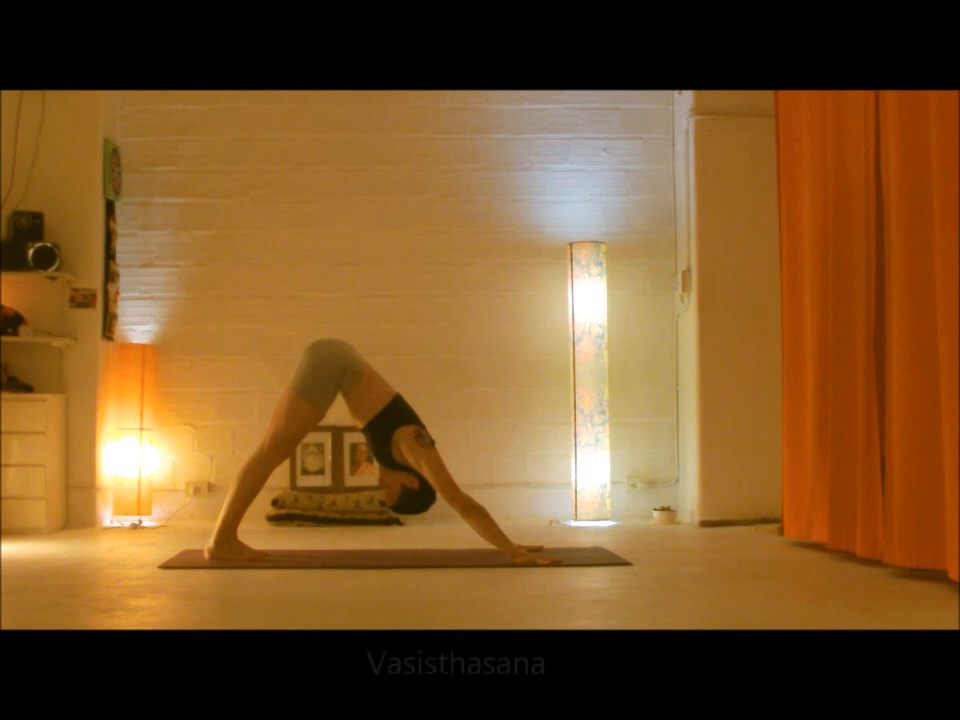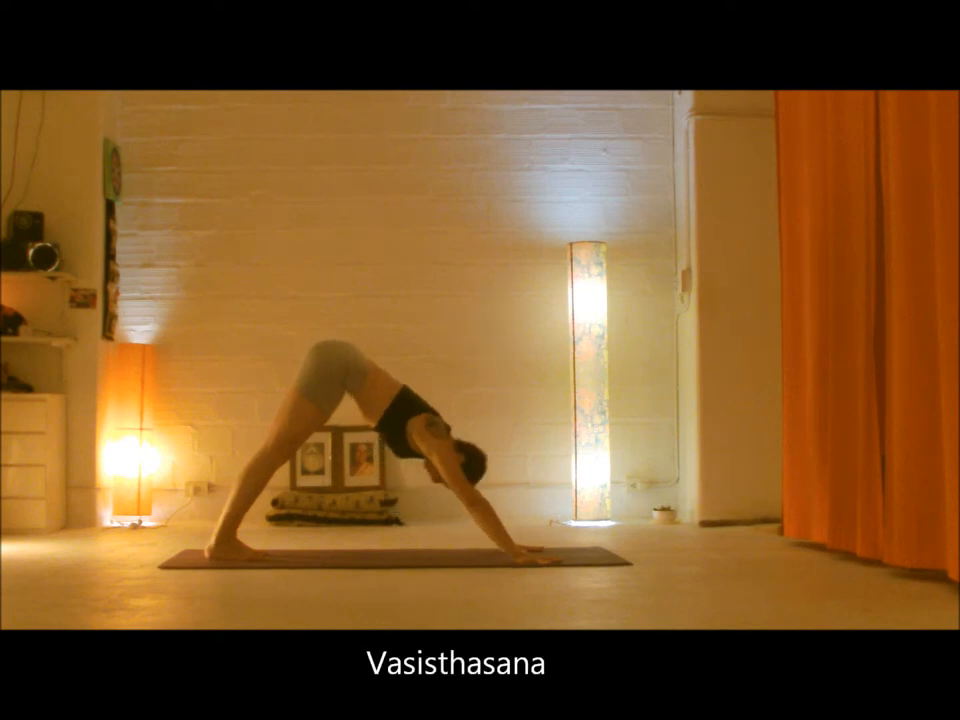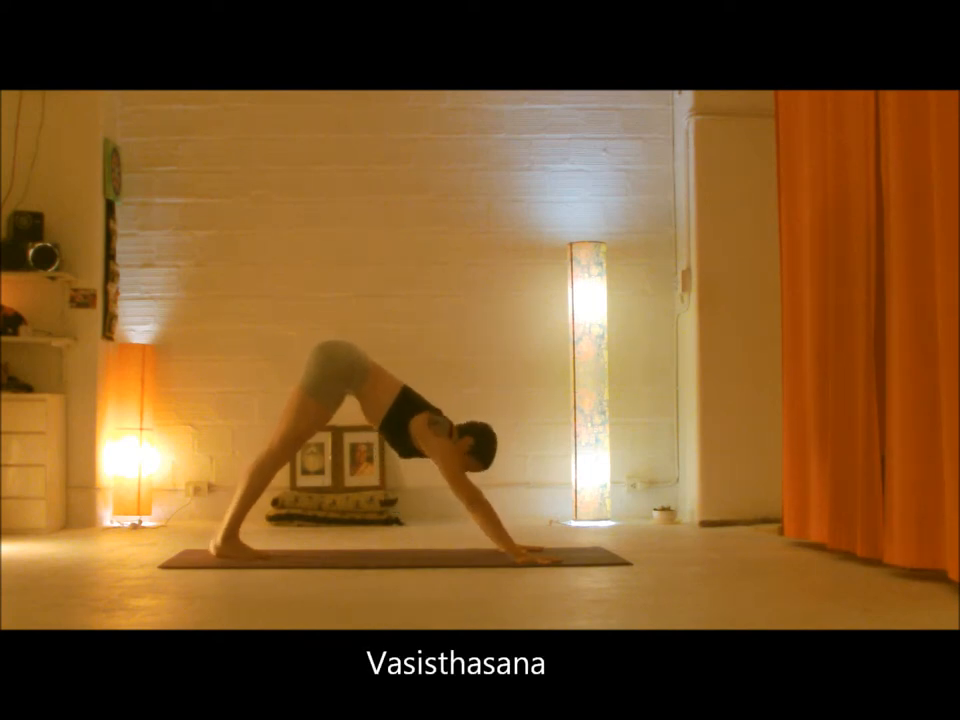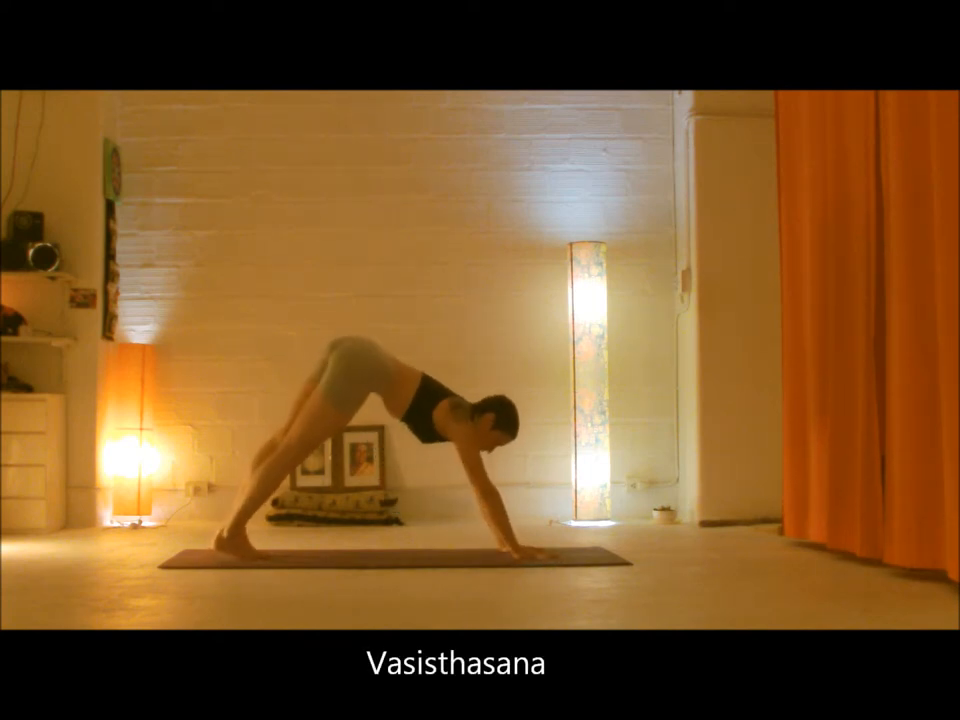
dt=0.7s
person 1, frame 1
left shoulder: (416, 450)
right shoulder: (416, 450)
left elbow: (465, 505)
right elbow: (464, 504)
left wrist: (509, 544)
right wrist: (515, 552)
left hip: (333, 362)
right hip: (332, 361)
left knee: (275, 448)
right knee: (274, 448)
left ankle: (226, 537)
right ankle: (221, 540)
person 1, frame 2
left shoulder: (434, 438)
right shoulder: (432, 438)
left elbow: (472, 499)
right elbow: (471, 498)
left wrist: (510, 544)
right wrist: (515, 551)
left hip: (338, 368)
right hip: (334, 363)
left knee: (281, 448)
right knee: (277, 448)
left ankle: (226, 537)
right ankle: (220, 540)
person 1, frame 3
left shoulder: (443, 436)
right shoulder: (437, 438)
left elbow: (472, 498)
right elbow: (472, 499)
left wrist: (508, 544)
right wrist: (515, 552)
left hip: (341, 367)
right hip: (337, 363)
left knee: (280, 447)
right knee: (281, 449)
left ankle: (227, 535)
right ankle: (226, 537)
person 1, frame 4
left shoulder: (461, 418)
right shoulder: (462, 424)
left elbow: (480, 488)
right elbow: (485, 489)
left wrist: (501, 538)
right wrist: (515, 547)
left hip: (349, 352)
right hip: (358, 364)
left knee: (286, 438)
right knee: (292, 450)
left ankle: (234, 528)
right ankle: (230, 533)
